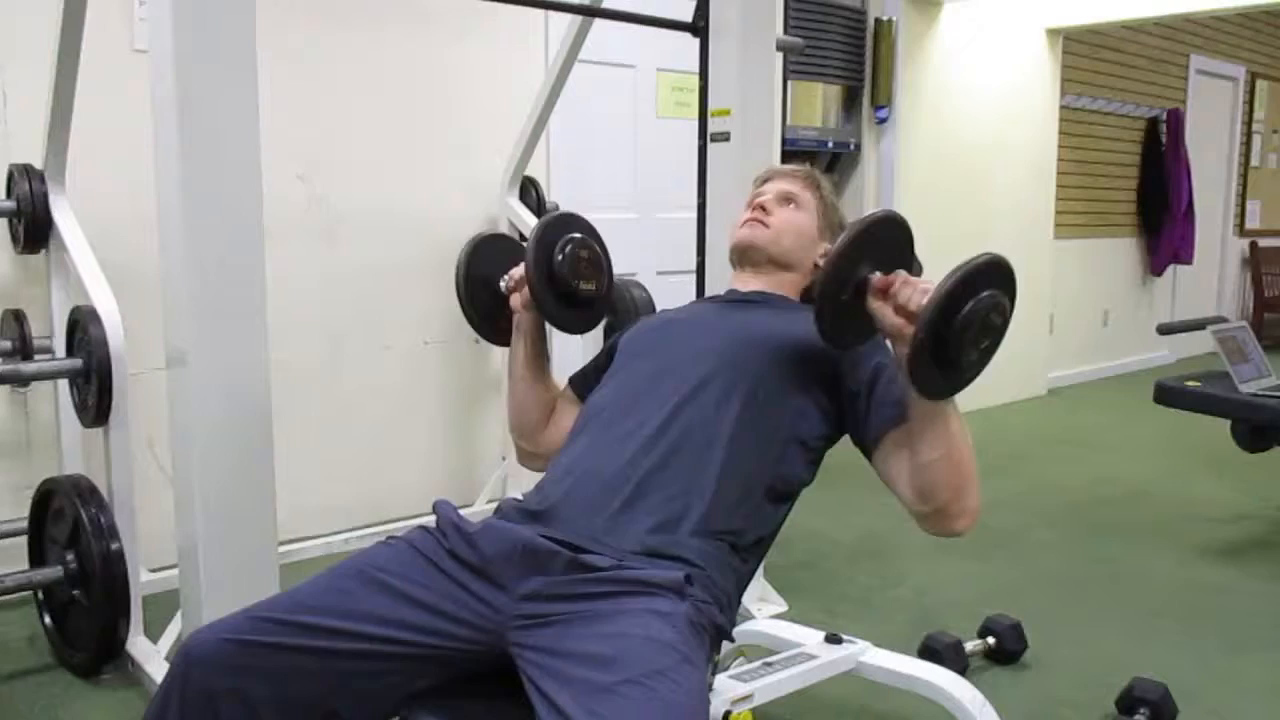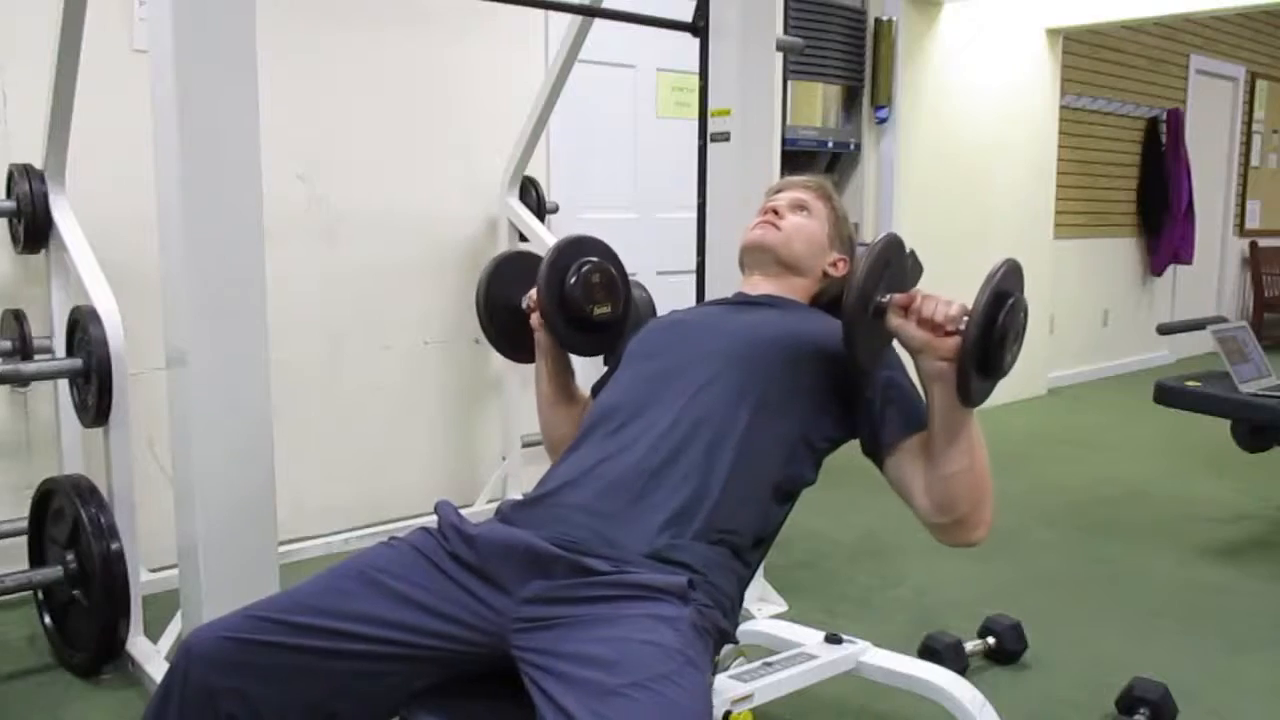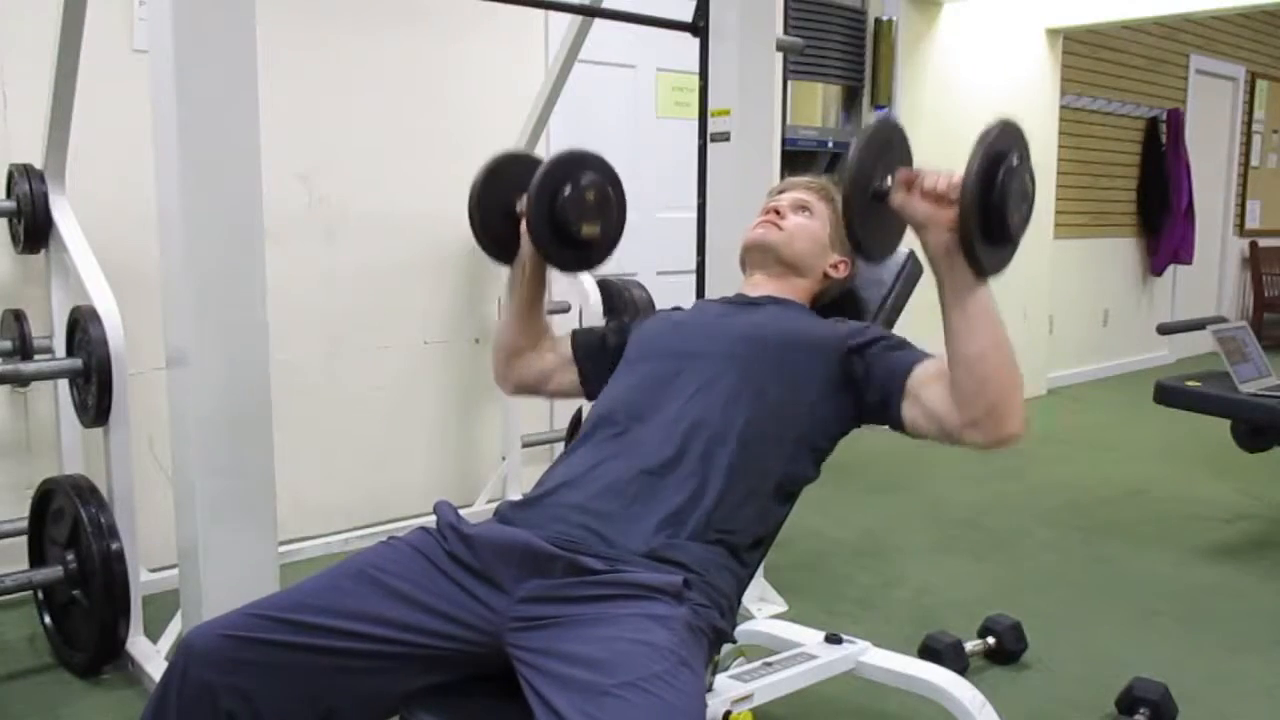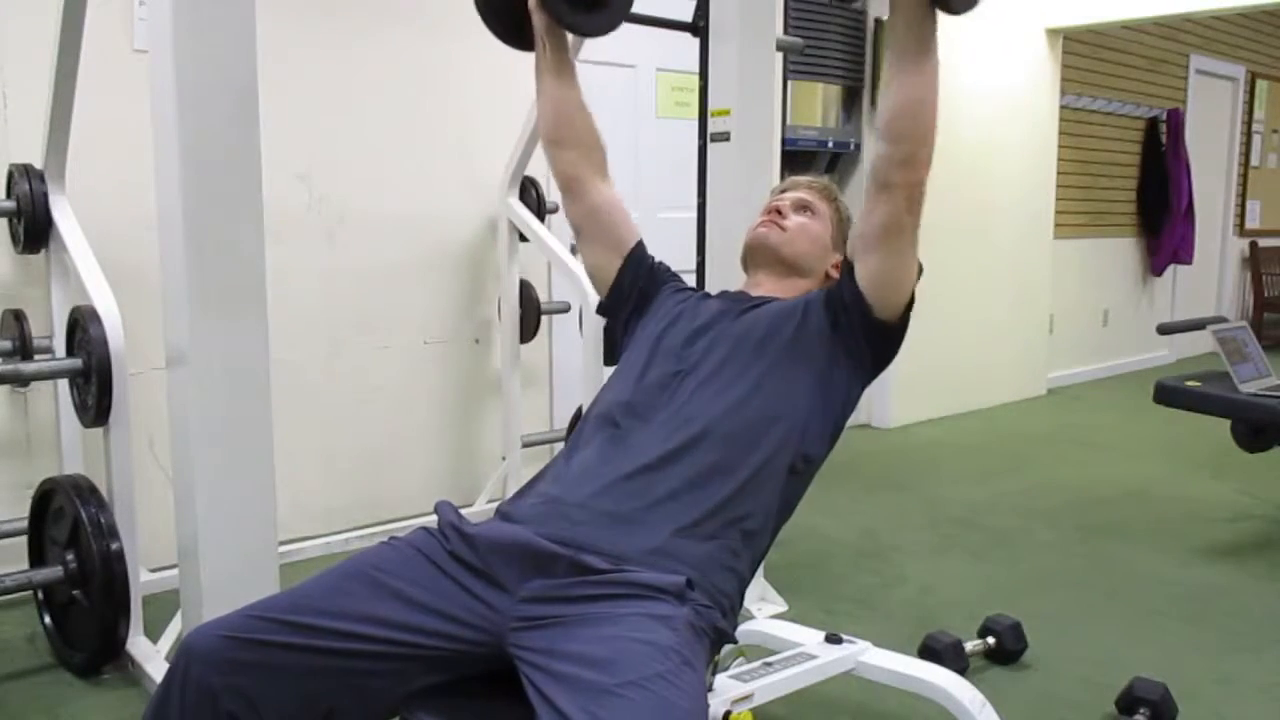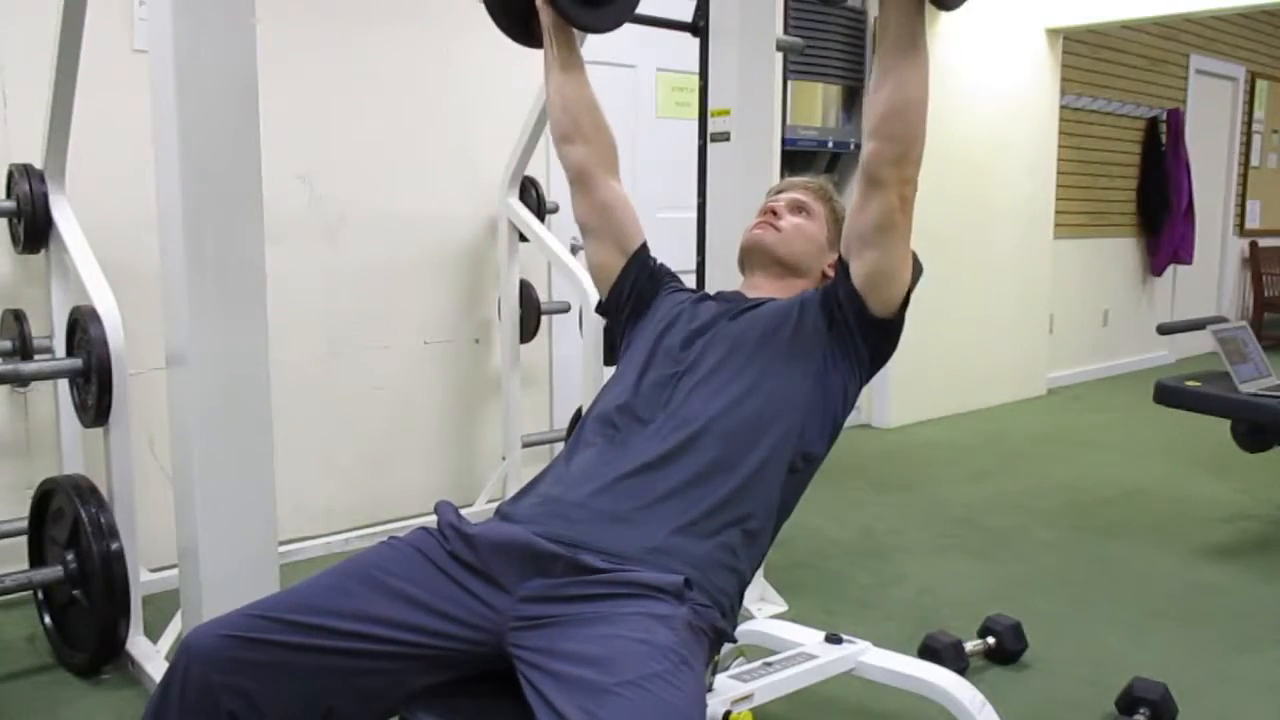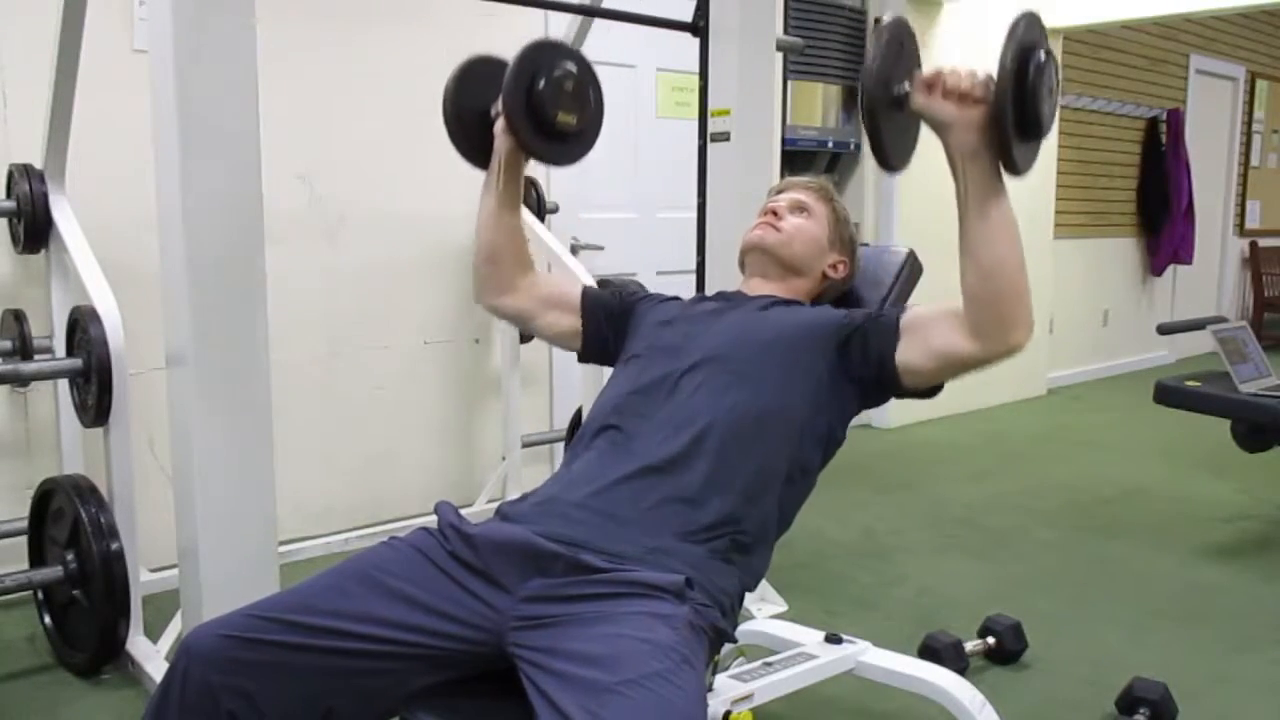
dt=0.5s
person 1, frame 1
left shoulder: (837, 346)
right shoulder: (651, 326)
left elbow: (946, 509)
right elbow: (536, 442)
right wrist: (528, 325)
left hip: (646, 593)
right hip: (497, 550)
person 1, frame 2
left shoulder: (842, 348)
right shoulder: (663, 326)
left elbow: (957, 519)
left wrist: (944, 375)
right wrist: (551, 347)
left hip: (647, 595)
right hip: (499, 551)
person 1, frame 3
left shoulder: (839, 344)
right shoulder: (659, 325)
left elbow: (991, 415)
right elbow: (517, 364)
left wrist: (945, 246)
right wrist: (532, 251)
left hip: (644, 597)
right hip: (508, 549)
person 1, frame 4
left shoulder: (833, 335)
right shoulder: (664, 304)
left elbow: (900, 178)
right elbow: (581, 174)
left hip: (642, 598)
right hip: (497, 549)
person 1, frame 5
left shoulder: (831, 333)
right shoulder: (661, 306)
left elbow: (888, 181)
right elbow: (589, 170)
left hip: (644, 596)
right hip: (496, 549)
person 1, frame 6
left shoulder: (838, 340)
right shoulder: (657, 317)
left elbow: (992, 332)
right elbow: (506, 291)
left wrist: (969, 151)
right wrist: (508, 155)
left hip: (646, 595)
right hip: (503, 549)
